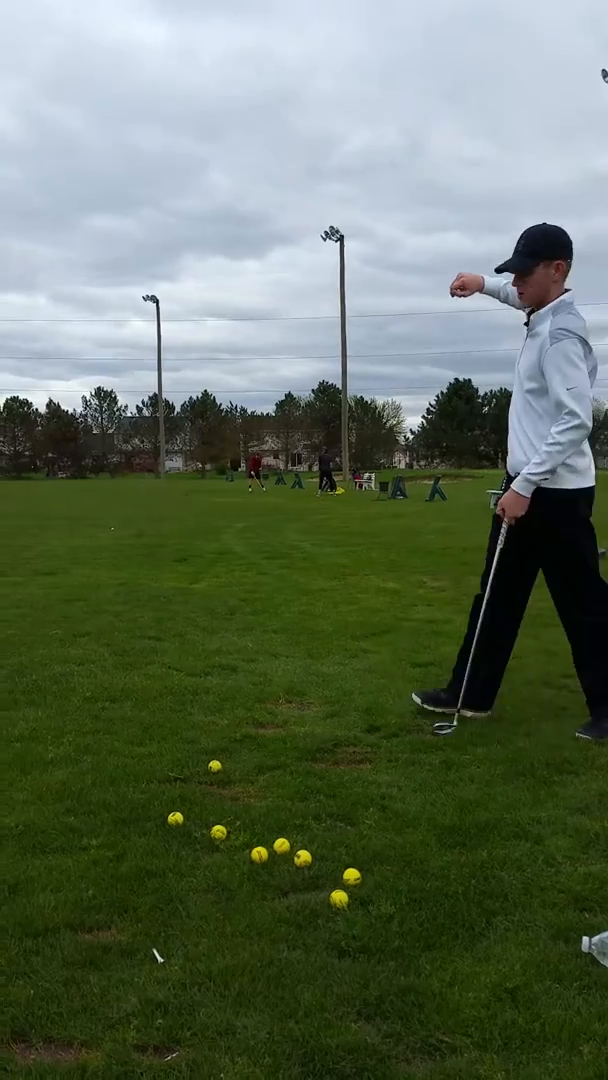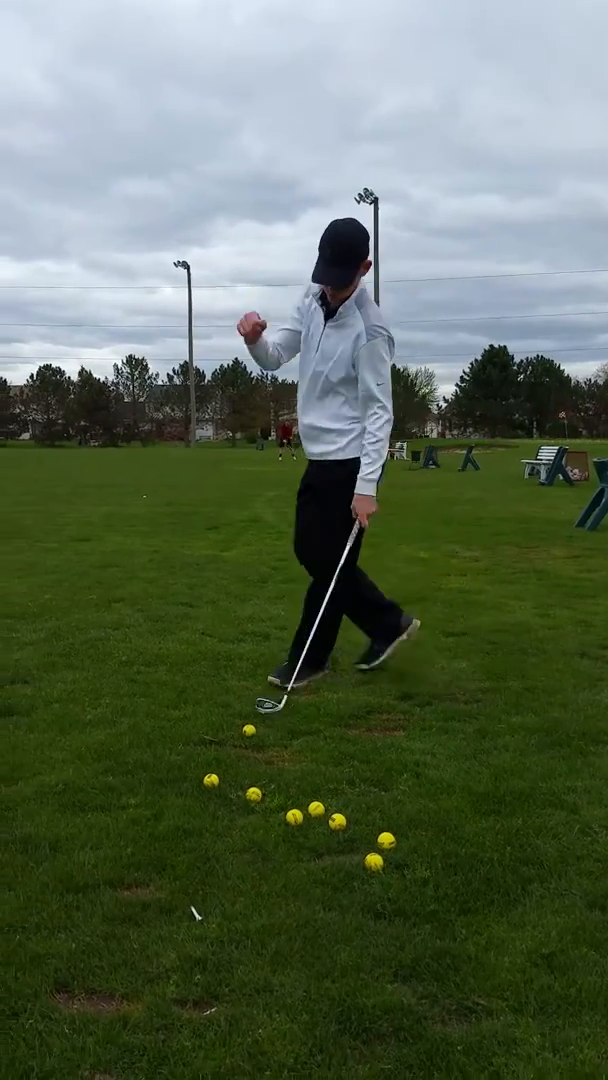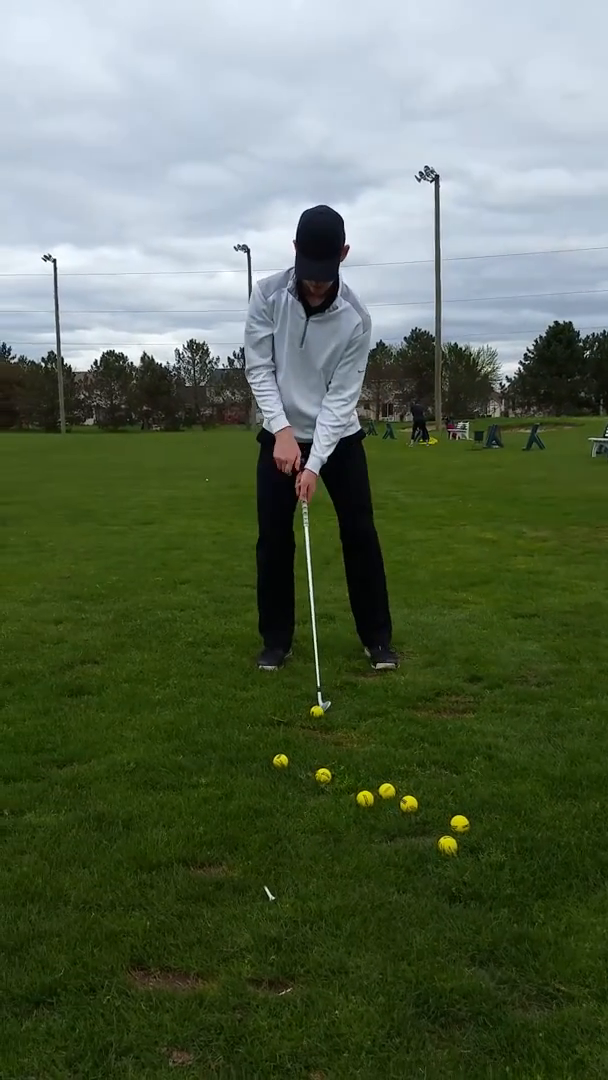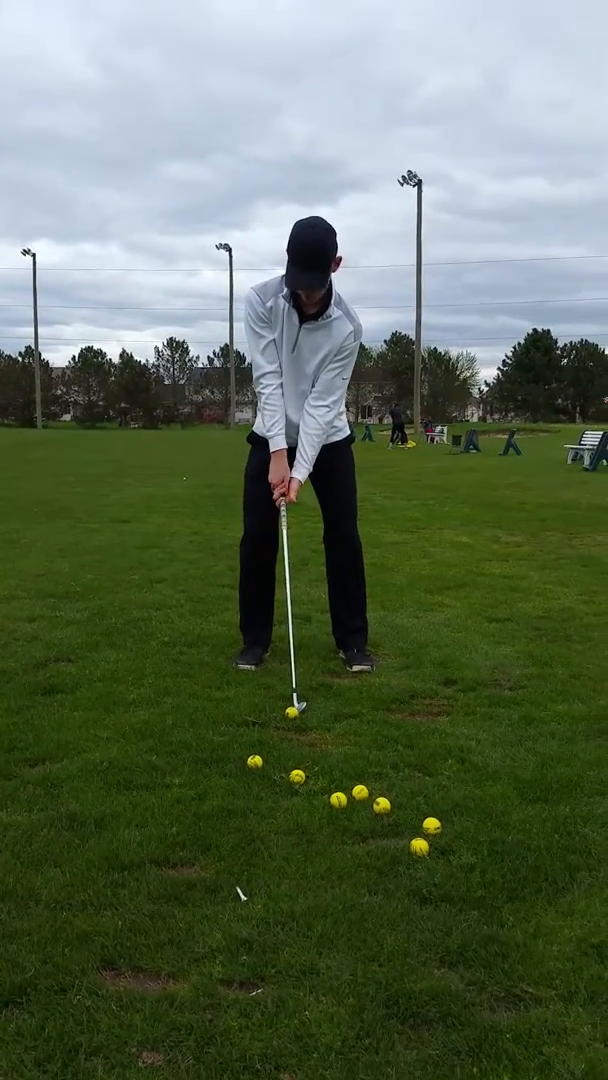
dt=1s
person 1, frame 1
left shoulder: (561, 333)
right shoulder: (544, 319)
left wrist: (525, 485)
right wrist: (485, 284)
left hip: (557, 491)
right hip: (525, 481)
right knee: (499, 590)
right ankle: (472, 691)
person 1, frame 2
left shoulder: (369, 330)
right shoulder: (310, 307)
left elbow: (379, 410)
right elbow: (273, 358)
left wrist: (367, 486)
right wrist: (254, 337)
left hip: (350, 462)
right hip: (320, 456)
left knee: (329, 561)
right knee: (317, 554)
left ankle: (309, 658)
right ankle: (387, 622)
person 1, frame 3
left shoulder: (355, 318)
right shoulder: (267, 294)
left elbow: (341, 395)
right elbow: (257, 367)
left wrist: (315, 463)
right wrist: (282, 430)
left hip: (339, 438)
right hip: (282, 436)
left knee: (359, 533)
right knee: (273, 539)
left ankle: (377, 636)
right ankle: (276, 638)
person 1, frame 4
left shoulder: (346, 327)
right shoulder: (261, 300)
left elbow: (323, 402)
right elbow: (267, 380)
left wrist: (300, 472)
right wrist: (279, 453)
left hip: (328, 440)
right hip: (272, 437)
left knee: (343, 537)
right knee: (257, 537)
left ankle: (352, 639)
right ankle: (255, 638)
